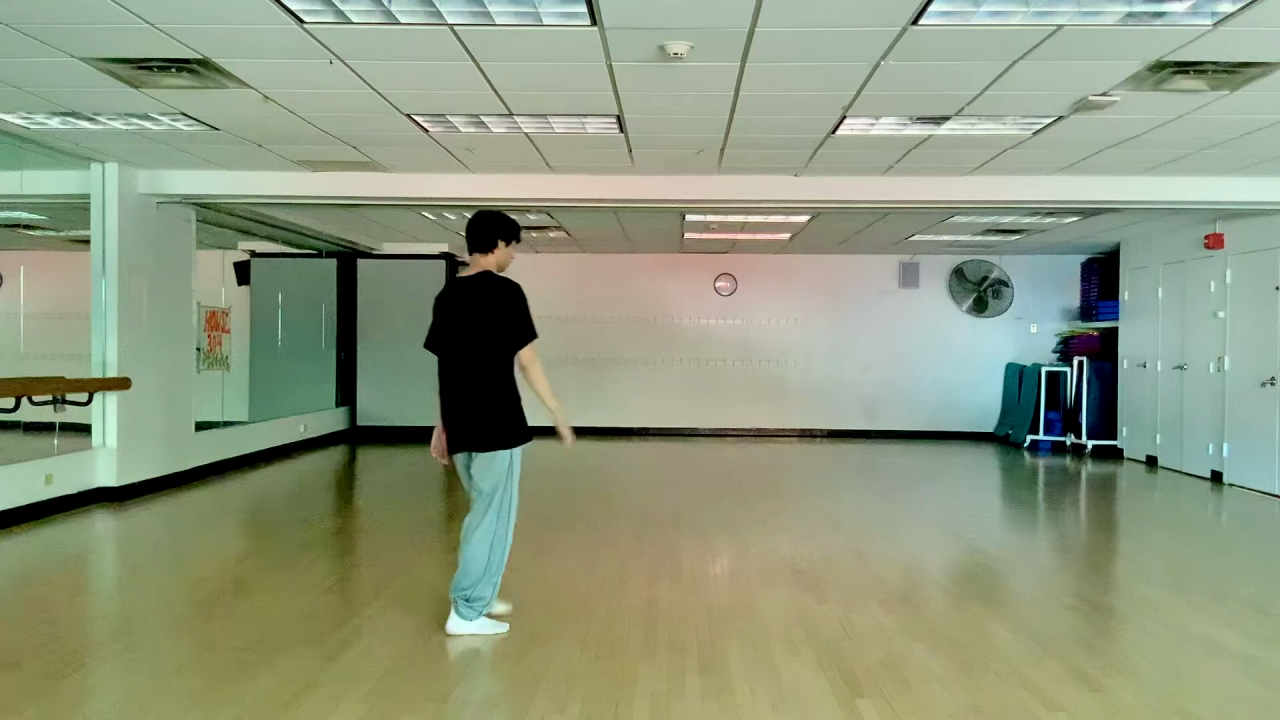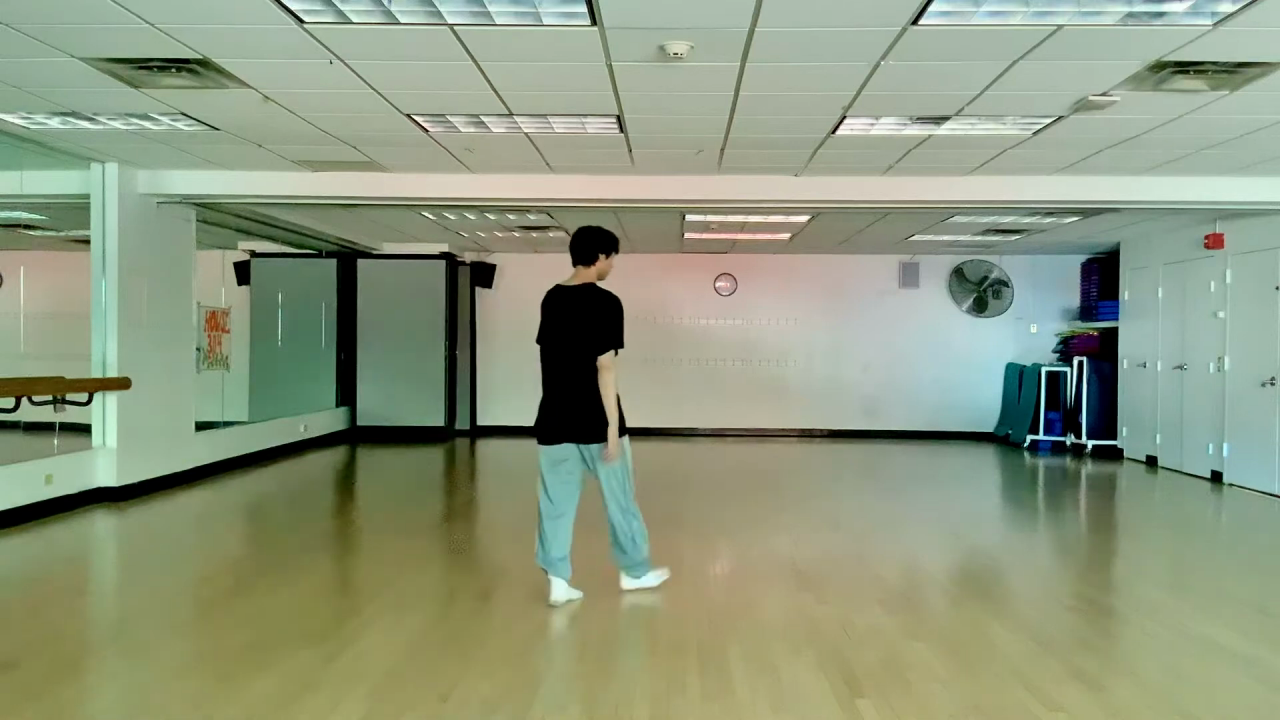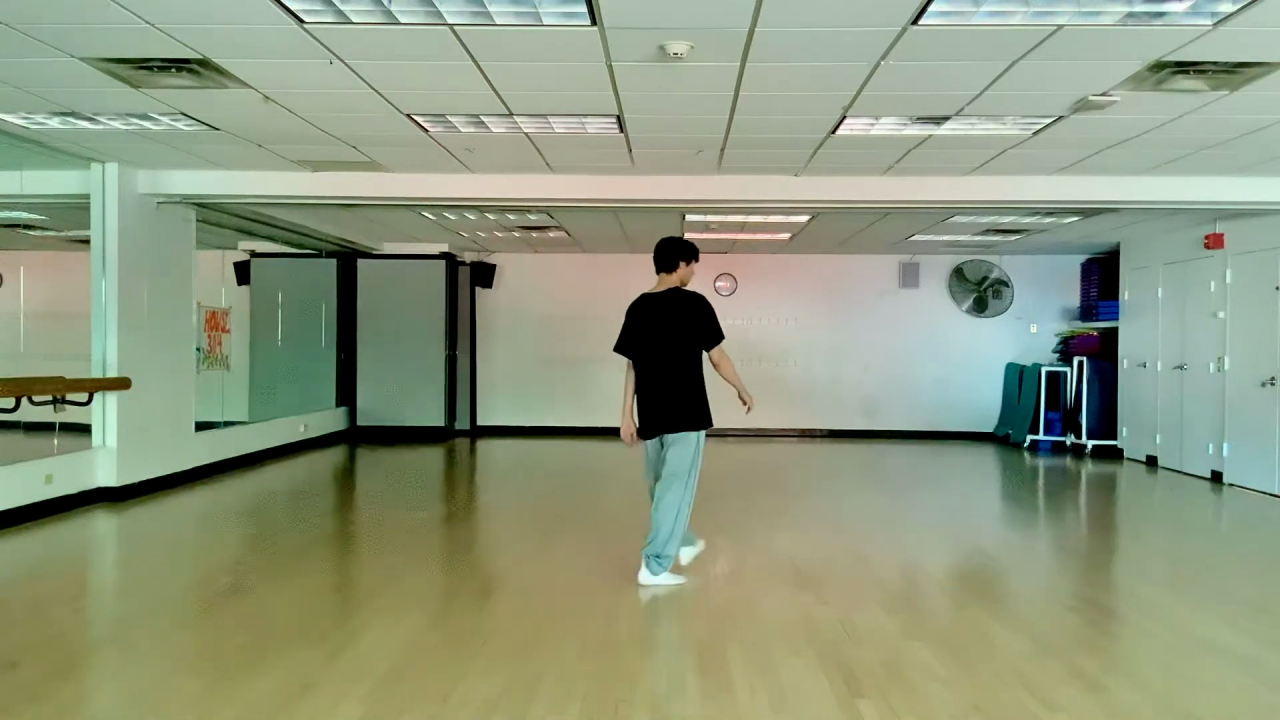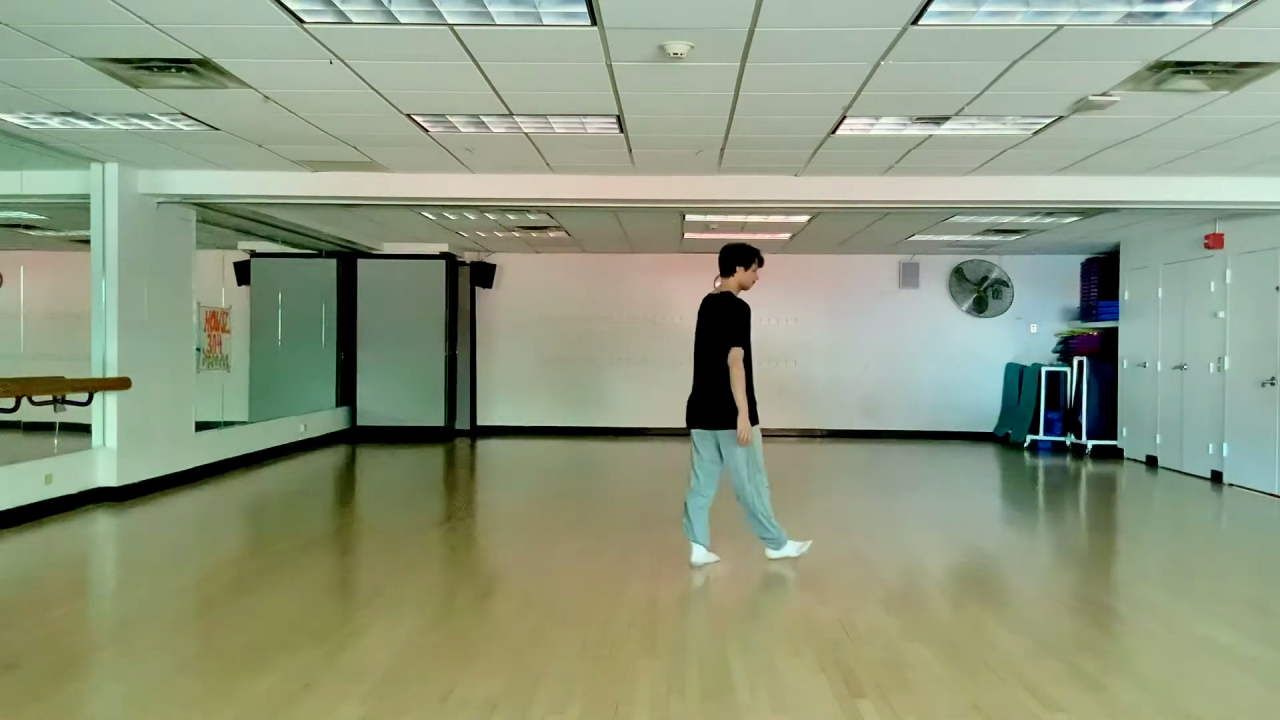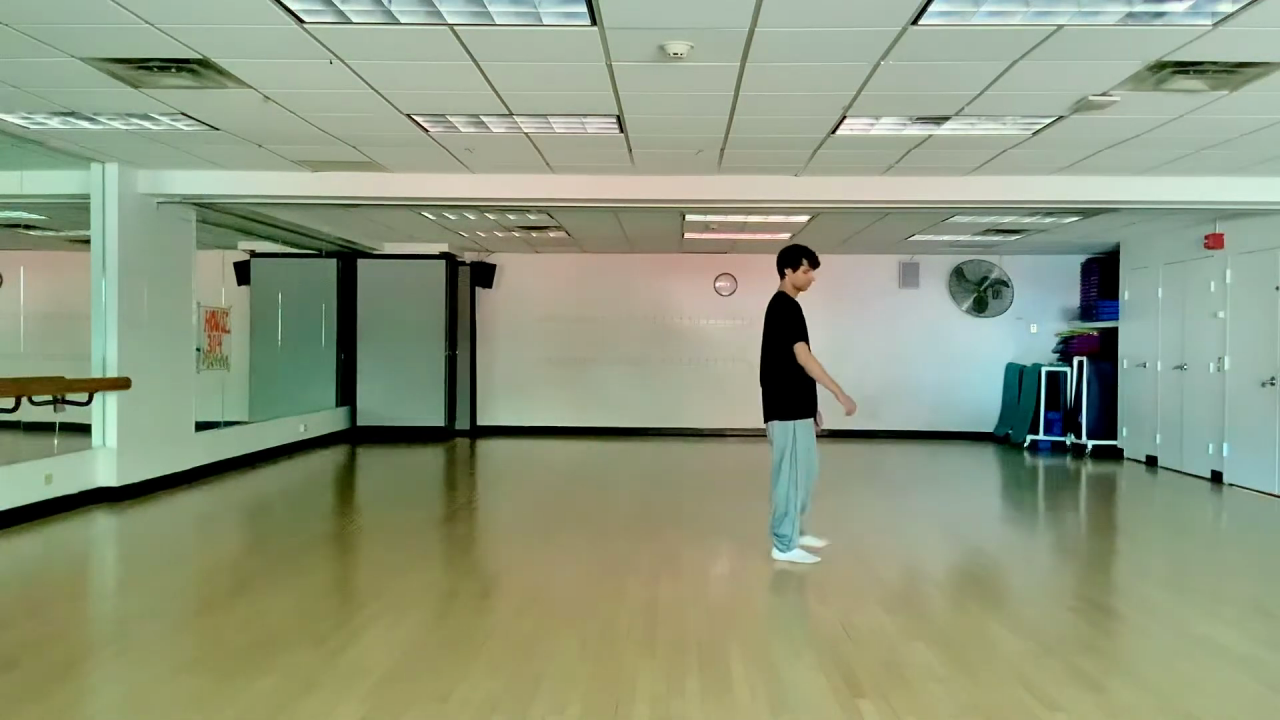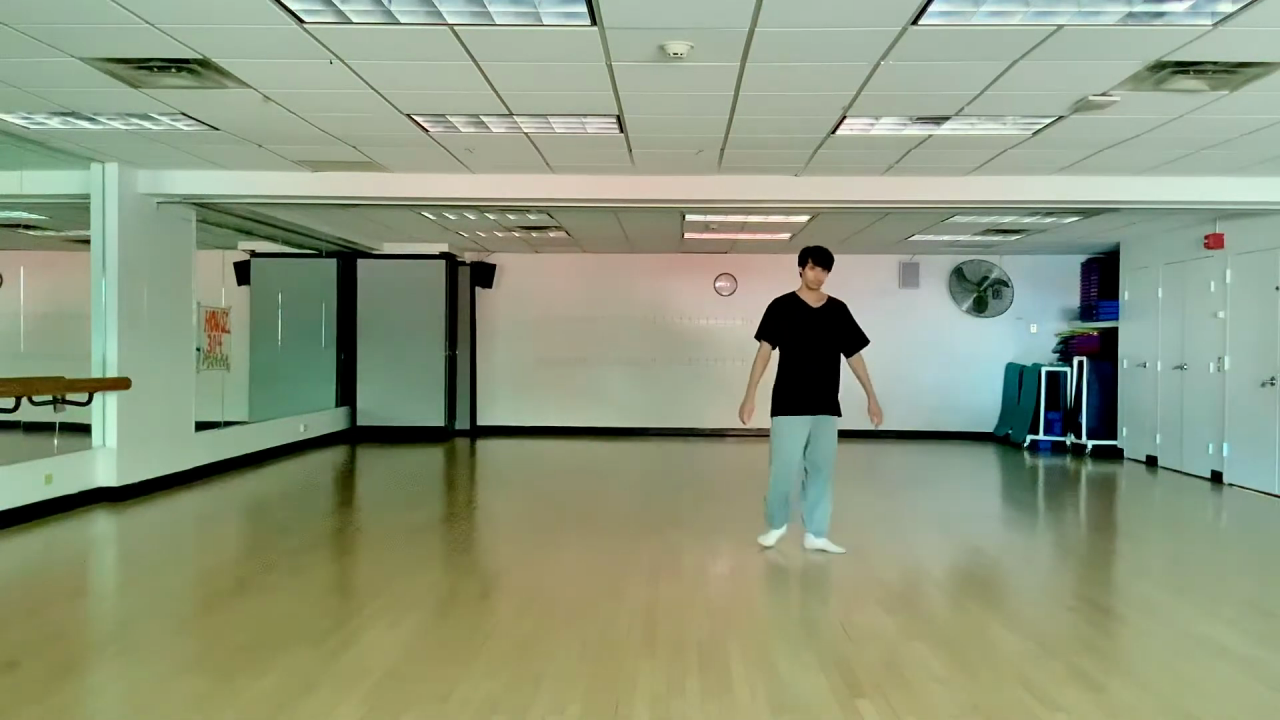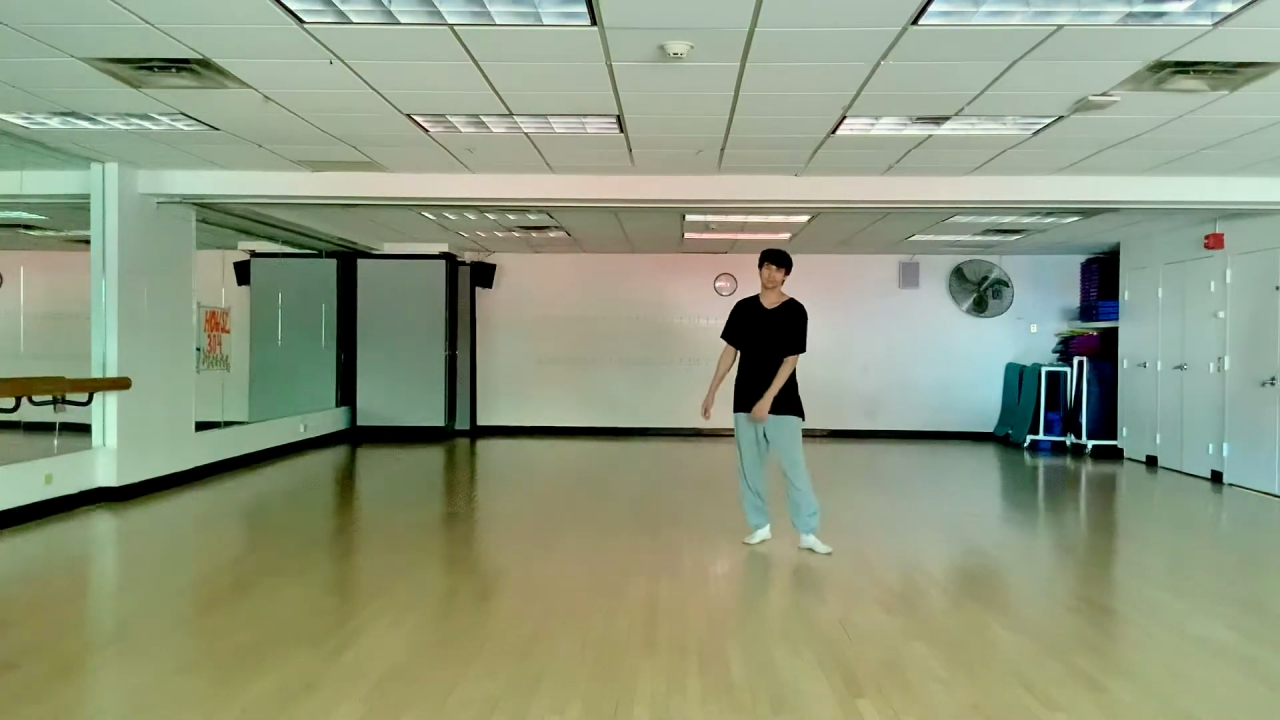
dt=0.7s
person 1, frame 1
left shoulder: (448, 295)
right shoulder: (504, 291)
left elbow: (443, 363)
right elbow: (527, 361)
left wrist: (443, 426)
right wrist: (558, 416)
left hip: (461, 424)
right hip: (496, 424)
left knee: (489, 509)
right knee: (491, 515)
left ankle: (480, 595)
right ankle: (466, 612)
person 1, frame 2
left shoulder: (551, 299)
right shoulder: (604, 303)
right elbow: (605, 367)
right wrist: (613, 424)
left hip: (555, 420)
right hip: (594, 420)
left knee: (555, 502)
right knee: (619, 498)
left ankle: (558, 579)
right ankle: (636, 571)
person 1, frame 3
left shoulder: (637, 308)
right shoulder: (693, 304)
left elbow: (631, 365)
right elbow: (717, 357)
left wrist: (627, 415)
right wrist: (743, 390)
left hip: (652, 414)
right hip: (686, 413)
left knee: (665, 483)
right knee: (675, 487)
left ankle: (682, 545)
right ankle: (654, 567)
person 1, frame 4
left shoulder: (707, 304)
right shoulder: (736, 308)
right elbow: (735, 361)
right wrist: (744, 412)
left hip: (702, 410)
right hip: (729, 411)
left knee: (702, 479)
right knee: (751, 481)
left ankle: (699, 546)
right ankle: (775, 543)
person 1, frame 5
left shoulder: (784, 306)
right shoulder: (785, 306)
right elbow: (803, 357)
left wrist: (812, 406)
right wrist: (839, 393)
left hip: (796, 405)
right hip: (788, 407)
left knee: (802, 472)
right knee: (791, 475)
left ankle: (794, 532)
right ankle: (784, 546)
person 1, frame 6
left shoulder: (838, 310)
right shoulder: (782, 306)
left elbow: (854, 355)
right elbow: (764, 351)
left wrist: (872, 397)
right wrist: (749, 395)
left hip: (826, 406)
right hip: (789, 404)
left knee: (821, 470)
right knee: (784, 466)
left ankle: (816, 533)
right ankle: (776, 524)
person 1, frame 7
left shoulder: (795, 311)
right shoulder: (743, 308)
left elbow: (790, 360)
right elbow: (730, 351)
left wrist: (768, 398)
right wrist: (712, 391)
left hip: (782, 403)
right hip: (745, 401)
left knee: (795, 467)
right knee: (751, 467)
left ankle: (808, 532)
right ankle: (760, 526)
